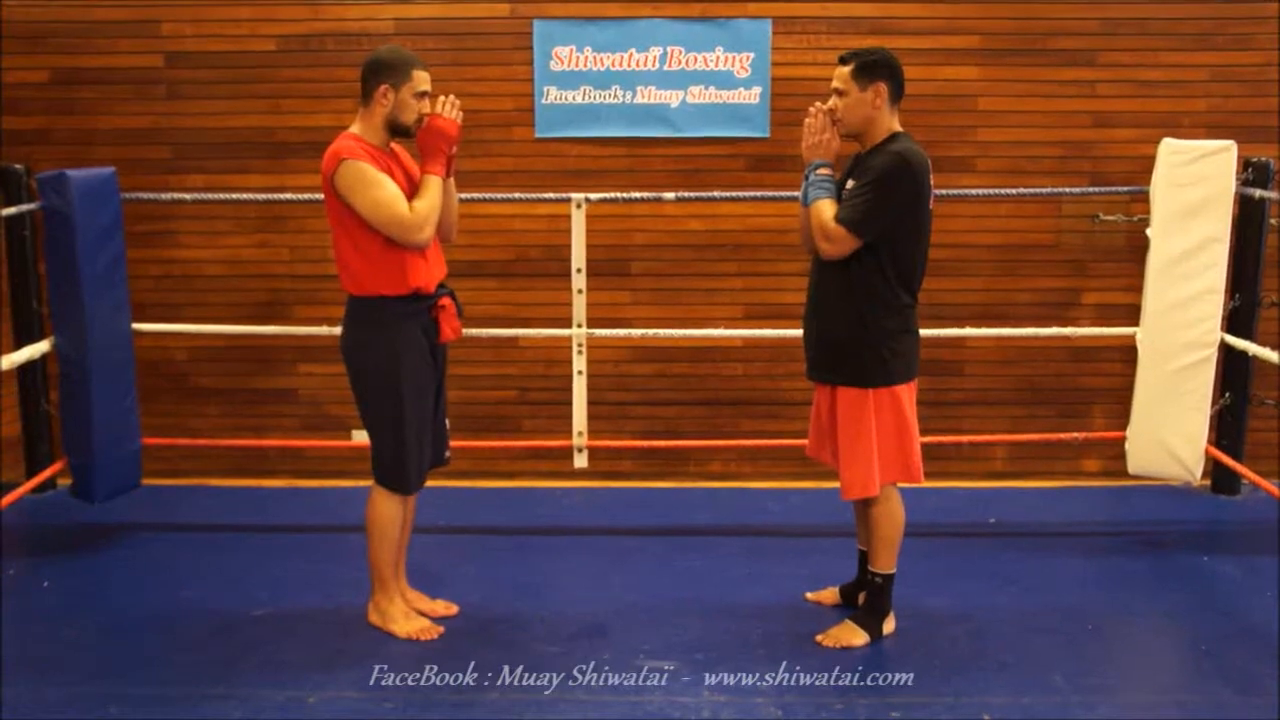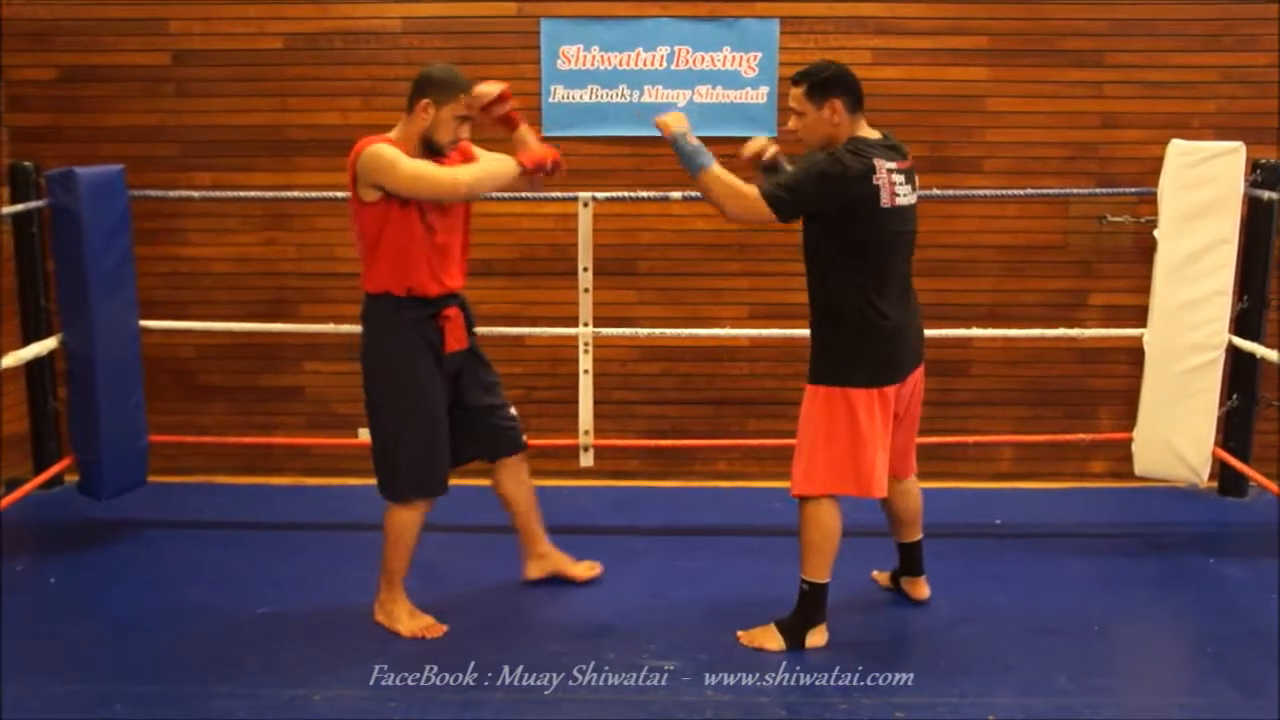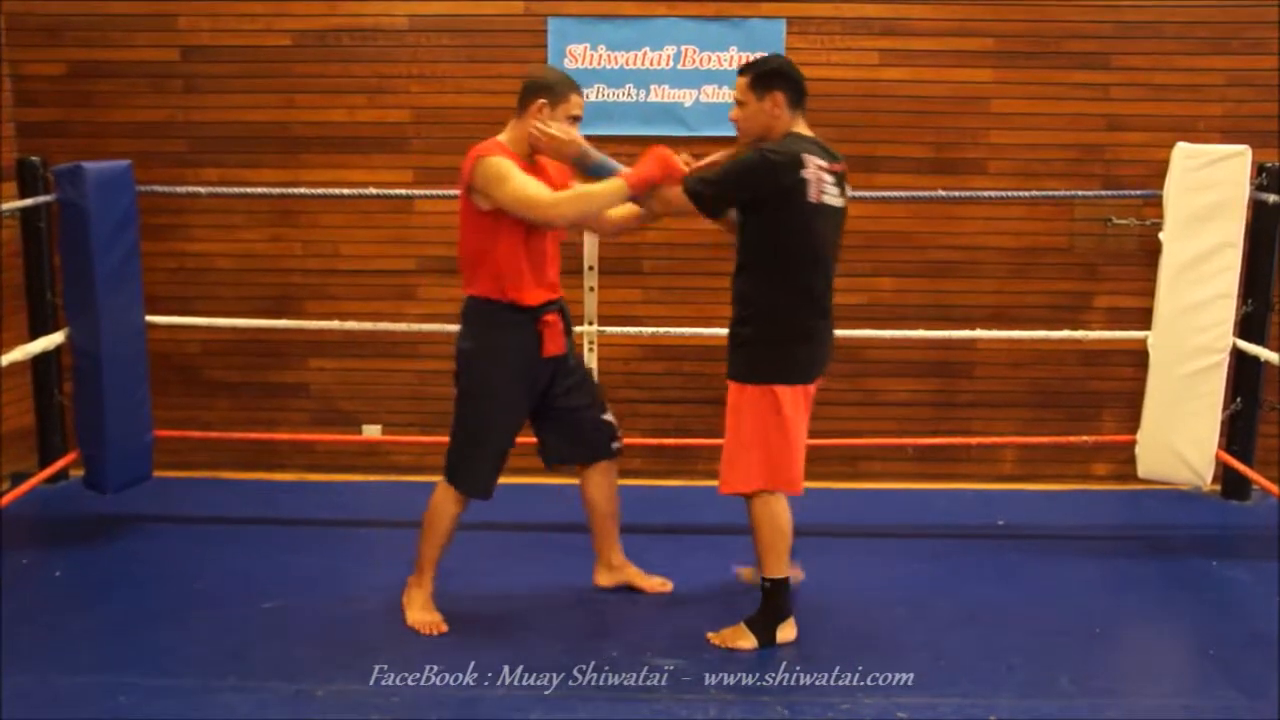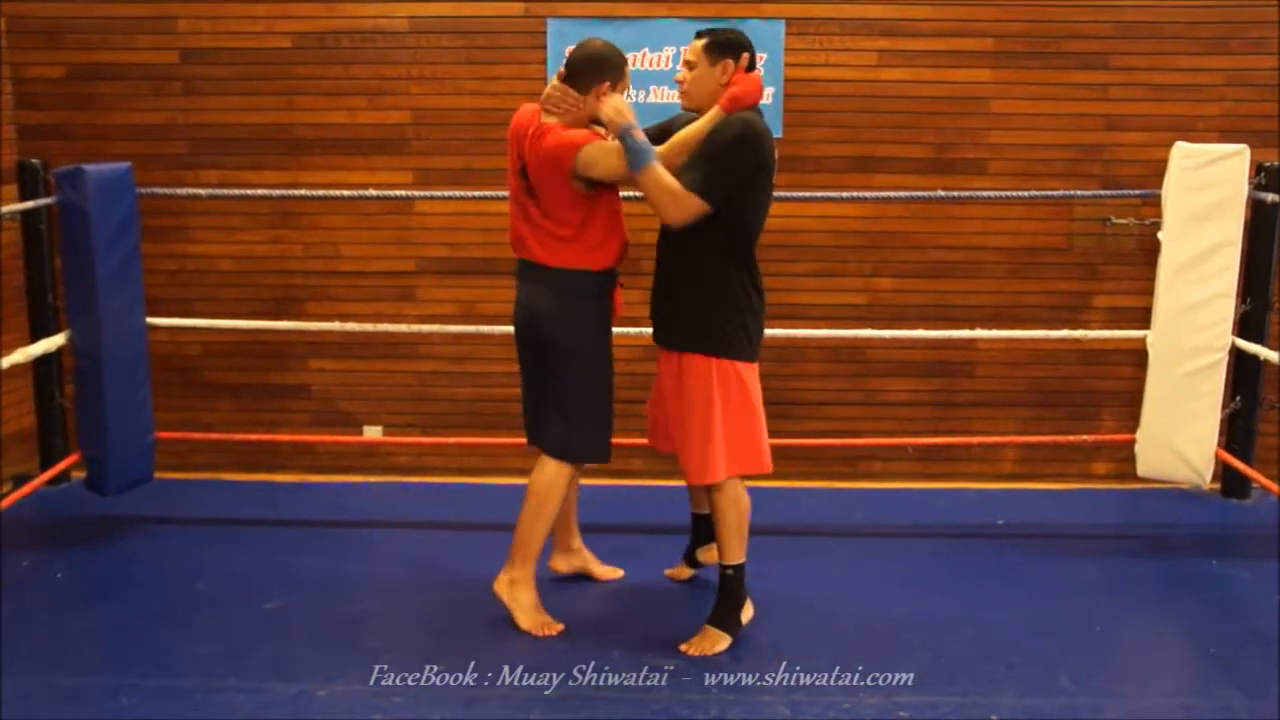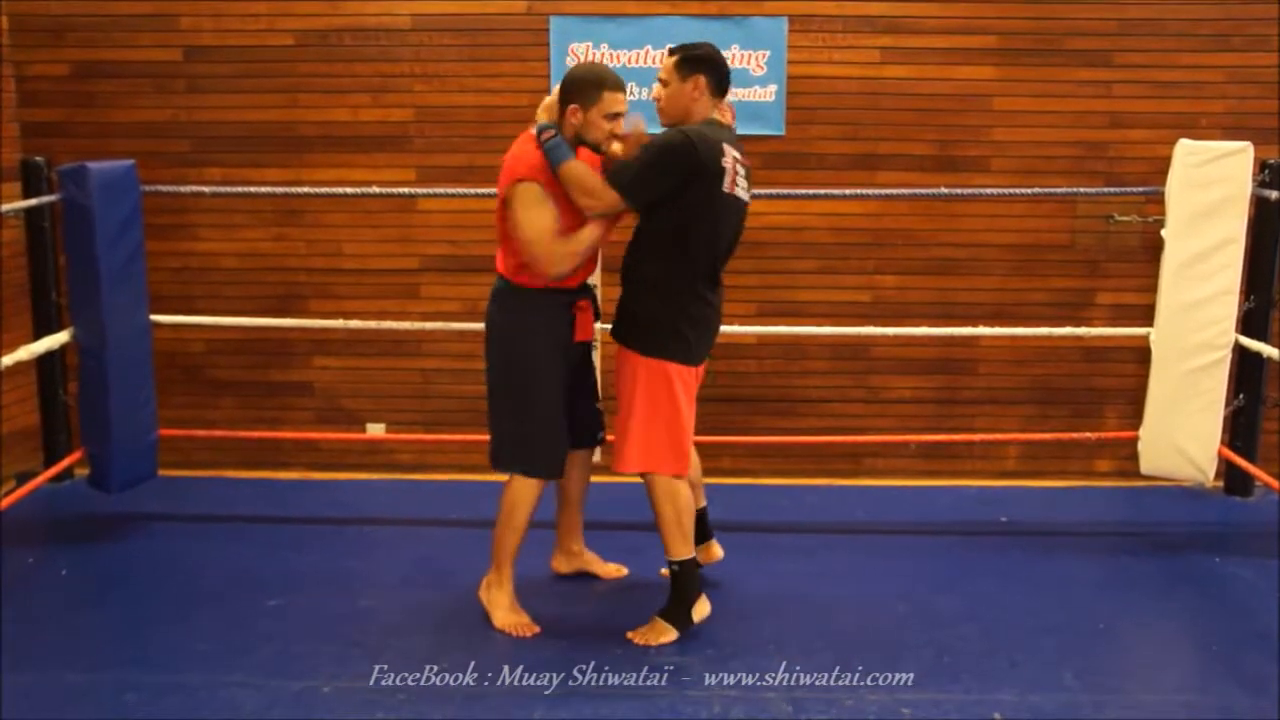
dt=1s
person 1, frame 1
left shoulder: (899, 163)
right shoulder: (864, 162)
left elbow: (832, 241)
right elbow: (810, 241)
left wrist: (819, 168)
right wrist: (817, 166)
left hip: (875, 353)
right hip: (845, 347)
left knee: (877, 480)
right knee: (859, 476)
left ankle: (878, 609)
right ankle: (864, 582)
person 1, frame 2
left shoulder: (837, 169)
right shoulder: (895, 159)
left elbow: (740, 206)
left wrist: (684, 139)
right wrist: (773, 168)
left hip: (852, 357)
right hip: (900, 345)
left knee: (820, 484)
right knee: (896, 465)
left ankle: (807, 619)
right ankle: (911, 573)
person 1, frame 3
left shoulder: (772, 159)
right shoulder: (826, 165)
left elbow: (666, 198)
right wrist: (703, 173)
left hip: (774, 349)
right hip: (801, 340)
left knee: (760, 480)
right knee: (775, 464)
left ankle: (774, 616)
right ankle: (777, 566)
person 1, frame 4
left shoulder: (744, 135)
right shoulder: (689, 128)
left elbow: (676, 208)
right elbow: (620, 155)
left wrist: (625, 130)
left hip: (720, 327)
right hip: (681, 320)
left knee: (721, 461)
right knee: (687, 445)
left ankle: (734, 603)
right ankle: (706, 541)
person 1, frame 5
left shoulder: (686, 144)
right shoulder: (720, 147)
left elbow: (594, 199)
right elbow: (640, 193)
left wrist: (551, 134)
left hip: (665, 324)
right hip: (680, 316)
left knee: (658, 461)
right knee: (673, 447)
left ankle: (687, 598)
right ankle: (700, 541)
person 2, frame 1
left shoulder: (396, 152)
right shoulder: (351, 161)
left elbow: (445, 231)
right elbow: (415, 231)
left wrist: (443, 160)
right wrist: (433, 158)
left hip: (419, 319)
right hip: (385, 325)
left knee: (415, 465)
right knee: (396, 470)
left ankle: (399, 585)
right ankle: (383, 601)
person 2, frame 2
left shoulder: (455, 155)
right shoulder: (375, 155)
left elbow: (536, 172)
right elbow: (454, 186)
left wrist: (512, 119)
right wrist: (523, 158)
left hip: (449, 322)
right hip: (399, 328)
left knee: (505, 443)
right knee: (416, 478)
left ankle: (540, 554)
right ankle: (390, 599)
person 2, frame 3
left shoulder: (550, 165)
right shoulder: (490, 162)
left elbow: (611, 219)
right elbow: (560, 211)
left wrist: (660, 187)
right wrist: (640, 174)
left hip: (547, 329)
right hip: (496, 332)
left knee: (600, 449)
right knee: (466, 473)
left ankle: (611, 564)
right ankle: (419, 586)
person 2, frame 4
left shoulder: (527, 120)
right shoulder: (575, 145)
right wrist: (725, 107)
left hip: (539, 289)
right hip: (573, 298)
left knee: (565, 432)
right knee: (565, 444)
left ankle: (567, 547)
right ankle: (516, 577)
person 2, frame 5
left shoulder: (573, 147)
right shoulder: (529, 169)
right elbow: (552, 262)
right wrist: (604, 223)
left hip: (563, 313)
right hip: (528, 313)
left knee: (580, 437)
right knee: (533, 458)
left ankle: (570, 549)
right ankle: (497, 582)
